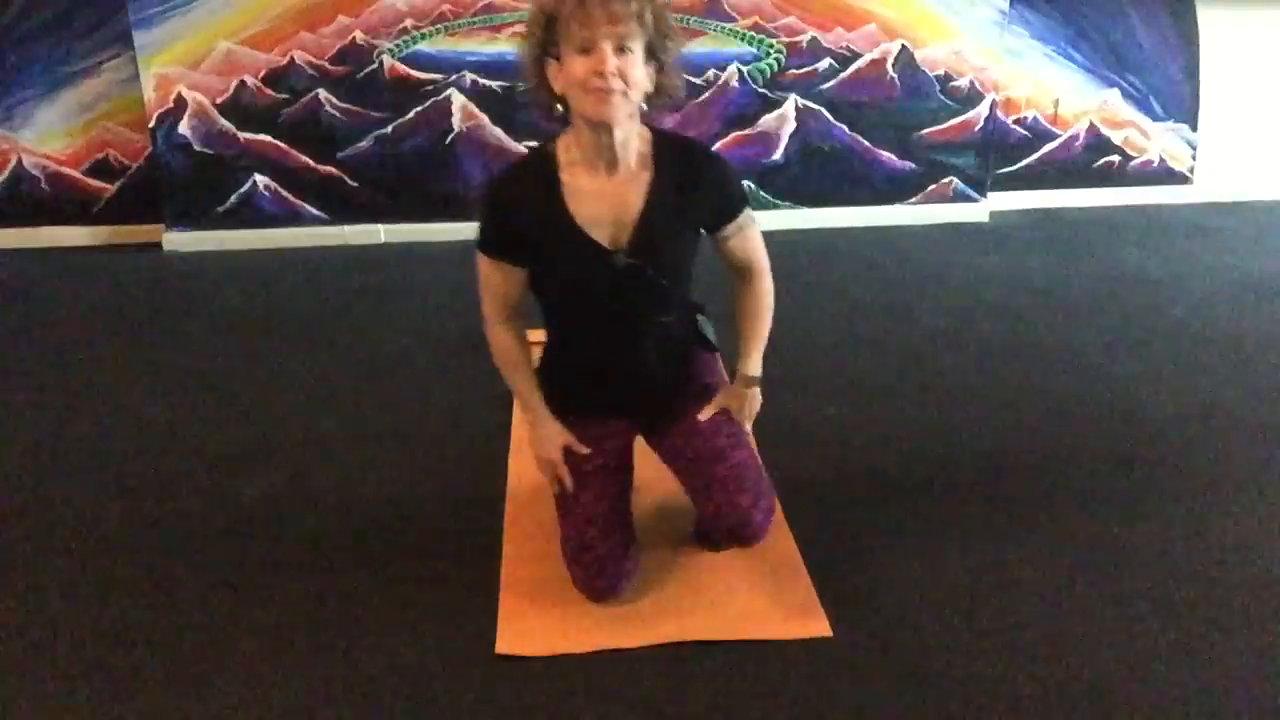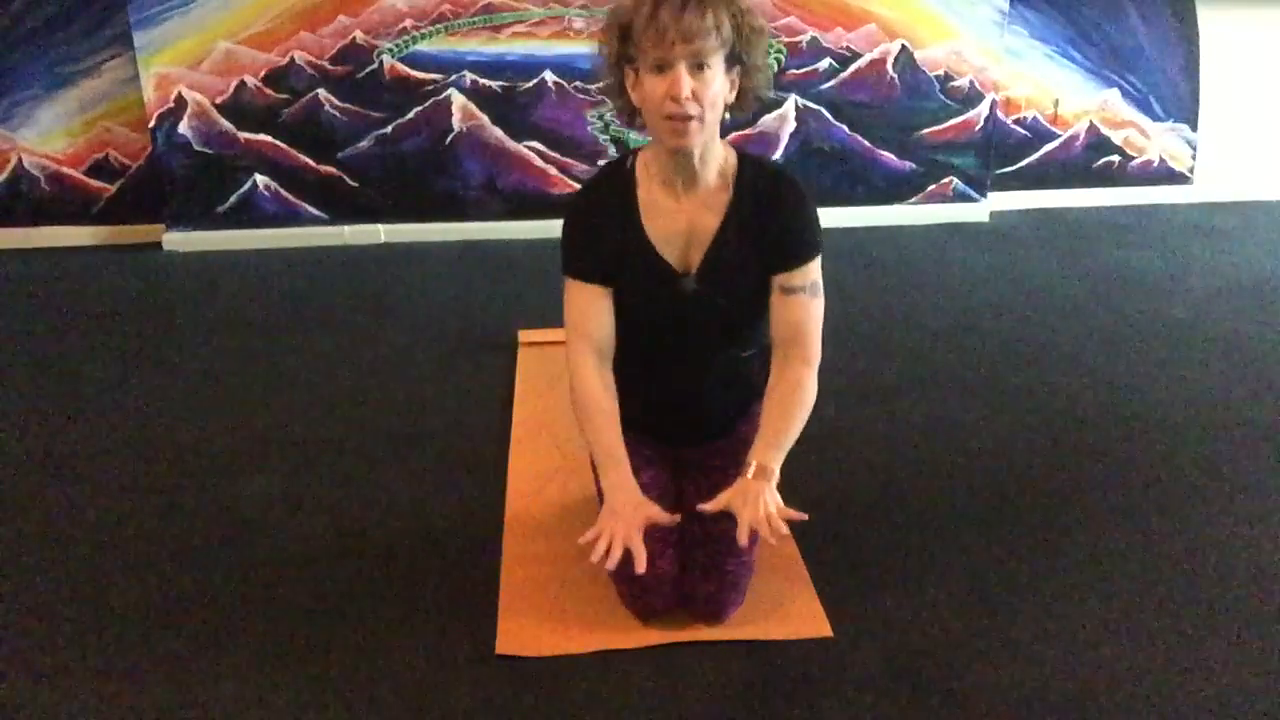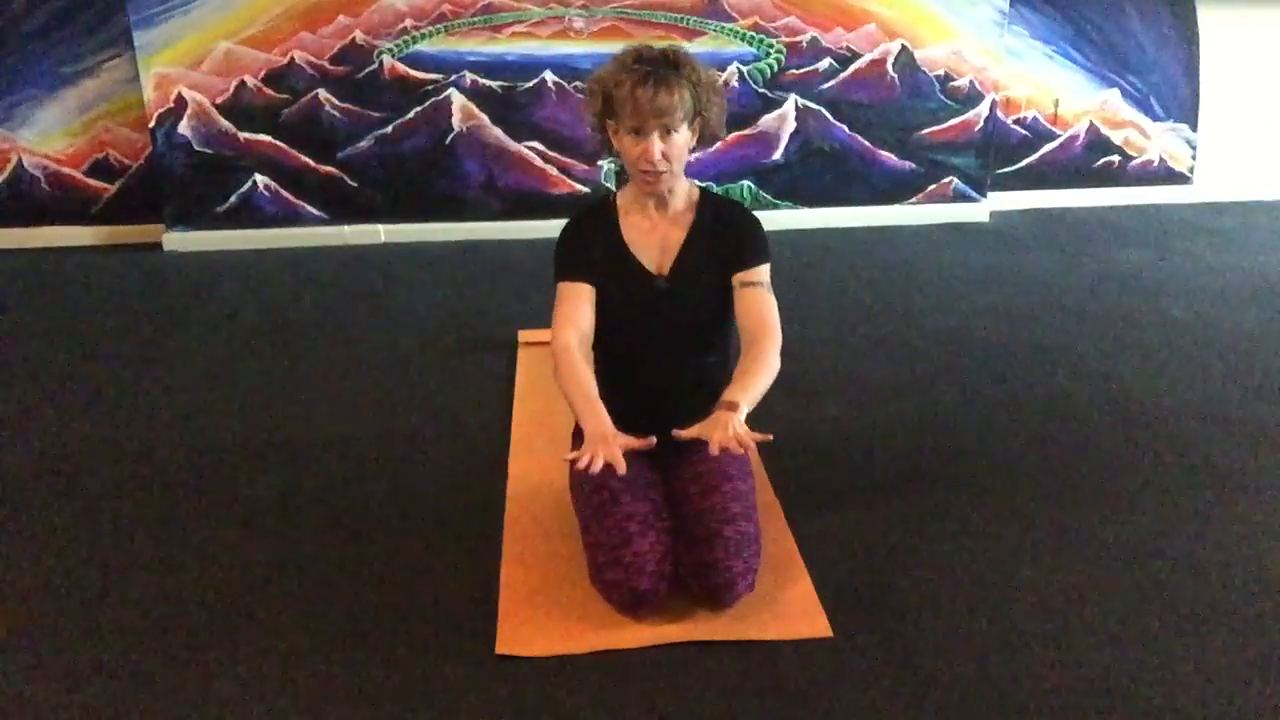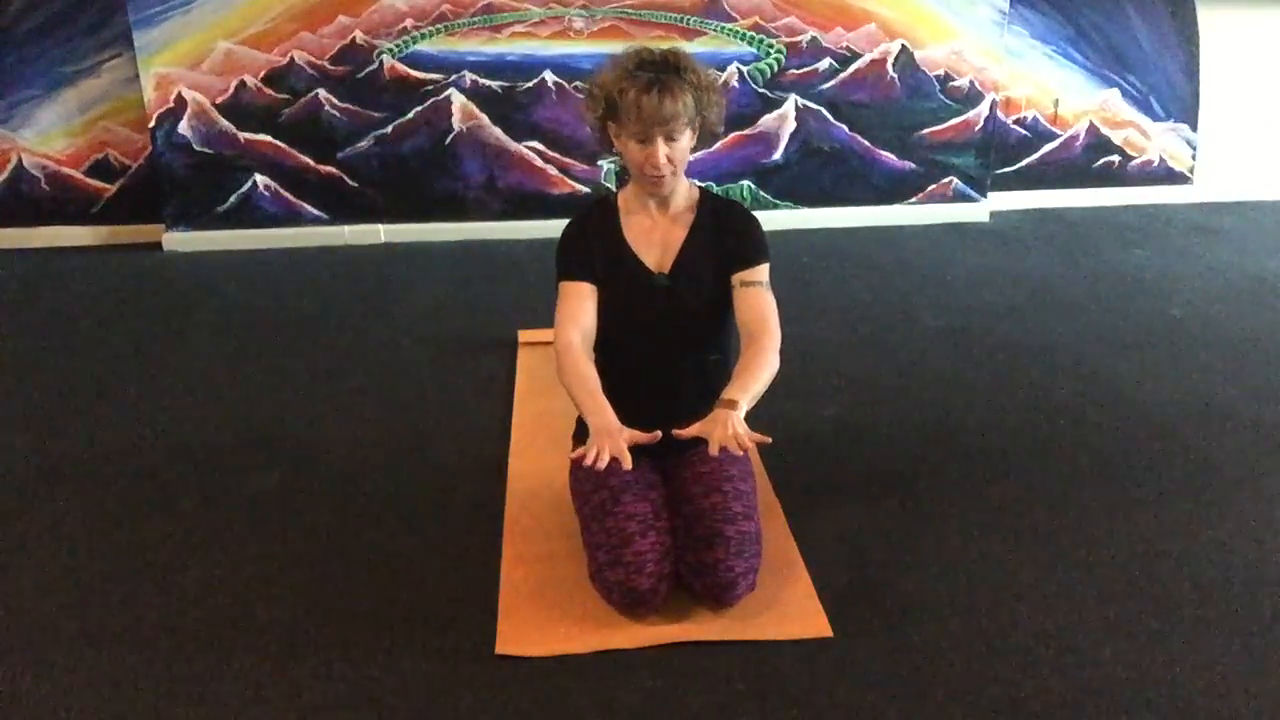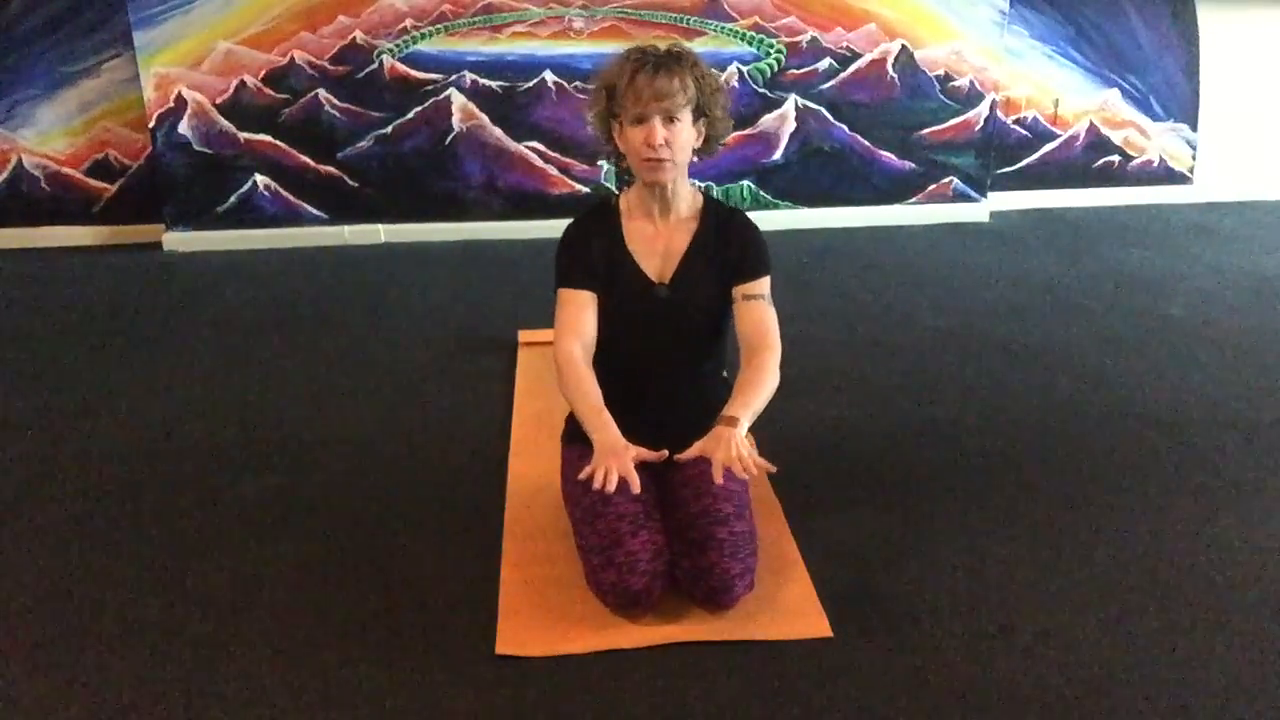
dt=1s
person 1, frame 1
left shoulder: (696, 171)
right shoulder: (518, 192)
left elbow: (753, 270)
right elbow: (500, 316)
left wrist: (747, 375)
right wrist: (538, 416)
left hip: (680, 374)
right hip: (578, 398)
left knee: (745, 519)
right knee: (603, 580)
left ankle: (707, 520)
right ankle: (609, 474)
person 1, frame 2
left shoulder: (779, 202)
right shoulder: (598, 205)
left elbow: (798, 358)
right elbow: (591, 359)
left wrist: (760, 473)
right wrist: (620, 488)
left hip: (731, 420)
right hip: (636, 422)
left knee: (715, 602)
right knee: (649, 595)
left ankle: (696, 497)
right ankle: (662, 494)
person 1, frame 3
left shoulder: (733, 226)
right shoulder: (586, 232)
left elbow: (765, 342)
right elbow: (570, 343)
left wrist: (731, 411)
right wrist: (597, 426)
left hip: (704, 434)
right hip: (618, 433)
left knee: (725, 582)
right knee: (635, 588)
left ankle: (678, 497)
person 1, frame 4
left shoulder: (733, 225)
right shoulder: (588, 231)
left elbow: (764, 339)
right elbow: (572, 341)
left wrist: (730, 409)
right wrist: (603, 423)
left hip: (703, 432)
right hip: (618, 434)
left knee: (726, 583)
right knee: (635, 589)
left ankle: (675, 500)
right ankle: (643, 497)
person 1, frame 5
left shoulder: (735, 235)
right shoulder: (588, 234)
left elbow: (763, 353)
right elbow: (572, 351)
left wrist: (732, 427)
right wrist: (607, 439)
left hip: (699, 434)
right hip: (606, 436)
left knee: (723, 586)
right knee: (631, 590)
left ankle: (670, 503)
right ankle: (641, 498)
